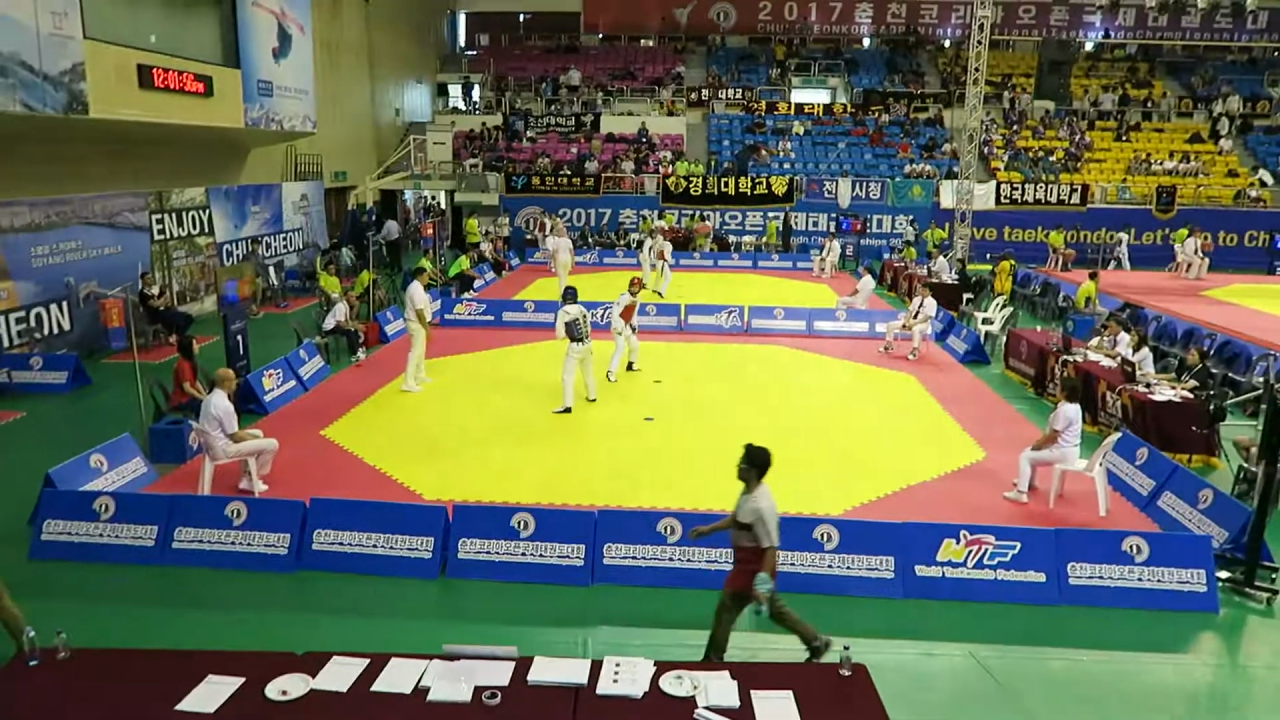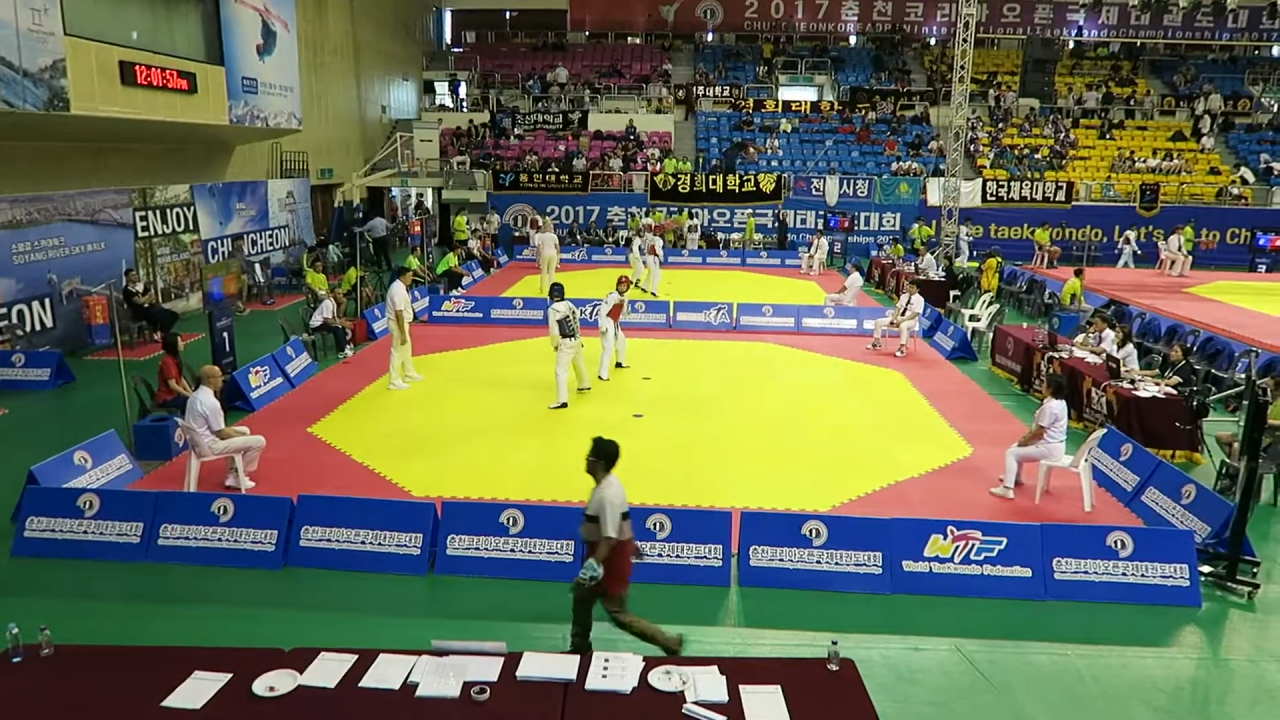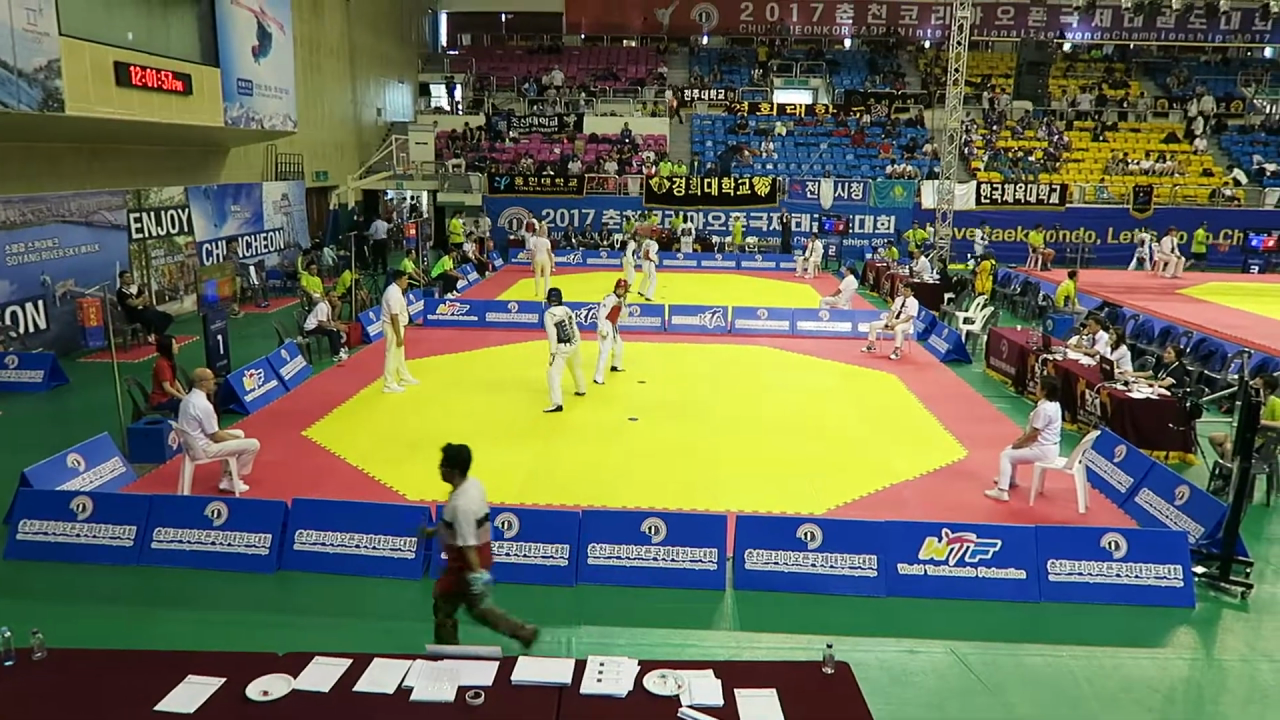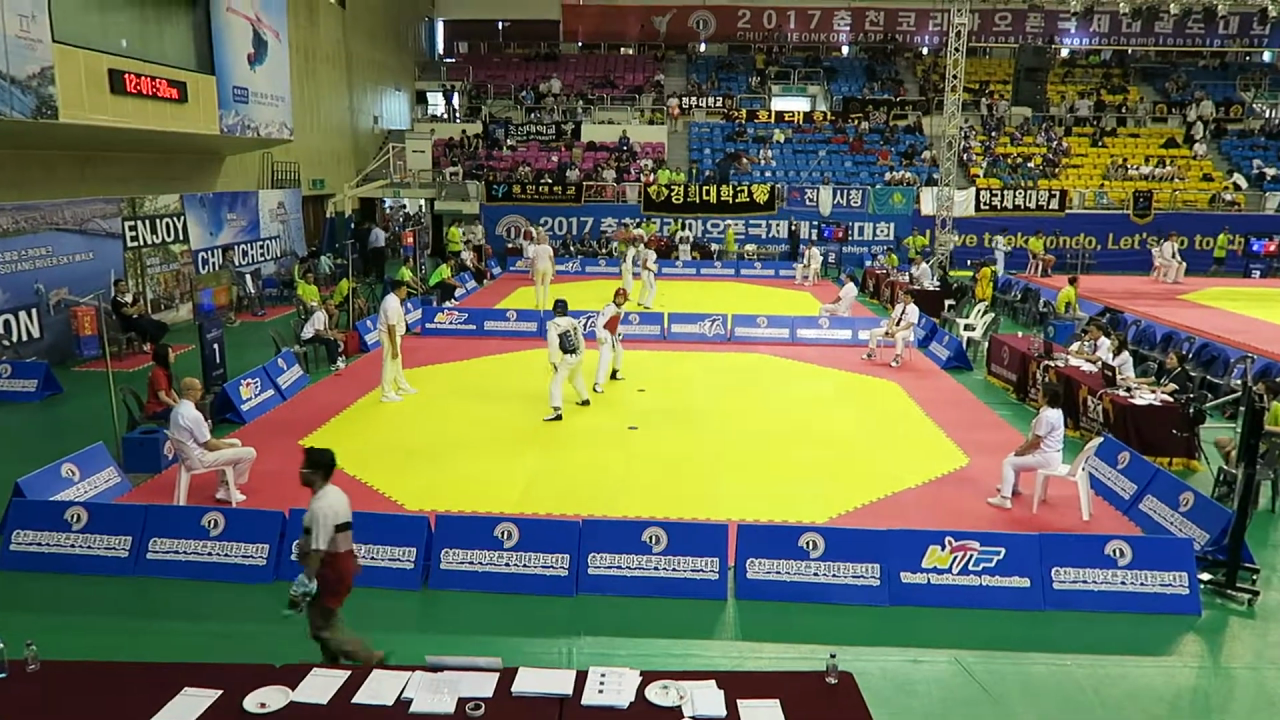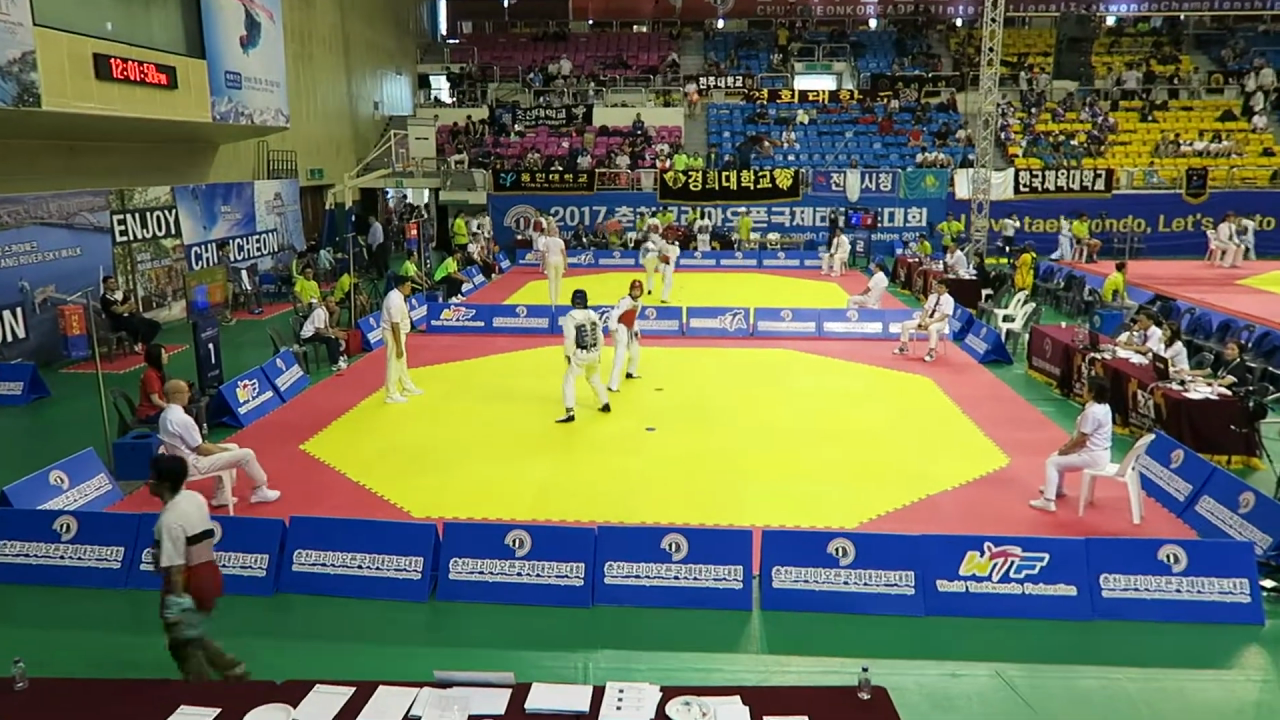
dt=0.5s
person 1, frame 1
left shoulder: (761, 505)
right shoulder: (750, 492)
left elbow: (770, 547)
right elbow: (736, 518)
left wrist: (762, 581)
right wrist: (709, 529)
left hip: (754, 567)
right hip: (748, 562)
left knee: (725, 610)
right knee: (776, 610)
left ankle: (712, 660)
right ankle: (817, 643)
person 1, frame 2
left shoulder: (607, 494)
right shoulder: (607, 485)
left elbow: (608, 538)
right elbow: (617, 526)
left wrist: (591, 567)
right wrist: (631, 545)
left hip: (611, 558)
right hip: (609, 556)
left knee: (618, 614)
right knee: (582, 600)
left ankle: (670, 643)
right ankle: (580, 649)
person 1, frame 3
left shoulder: (463, 503)
right shoulder: (473, 486)
left elbow: (468, 546)
left wrist: (477, 578)
right wrist: (435, 530)
left hip: (467, 562)
right hip: (481, 554)
left knee: (443, 609)
right knee: (477, 606)
right ankle: (524, 631)
person 1, frame 4
left shoulder: (320, 507)
right shoulder: (337, 493)
left elbow: (318, 551)
left wrist: (304, 583)
right wrist: (352, 561)
left hip: (330, 570)
right hip: (343, 563)
left knee: (323, 627)
right knee: (322, 620)
left ankle: (371, 658)
right ankle: (332, 664)
person 1, frame 5
left shoulder: (170, 519)
right shoulder: (195, 498)
left elbow: (175, 567)
left wrist: (176, 605)
left hip: (190, 583)
right hip: (209, 575)
left knee: (183, 642)
right knee: (191, 636)
right ankle: (232, 669)
